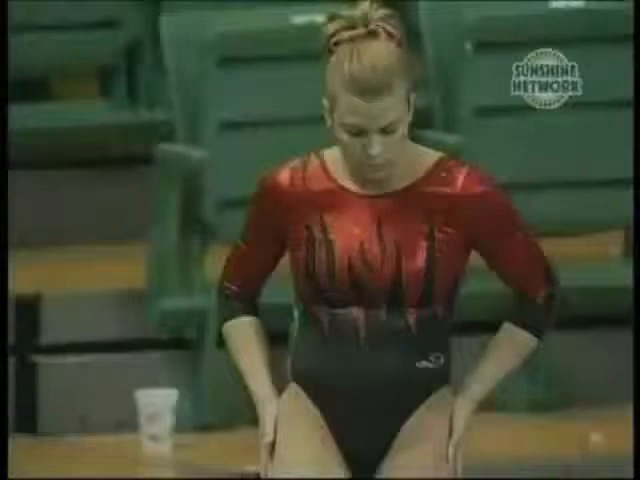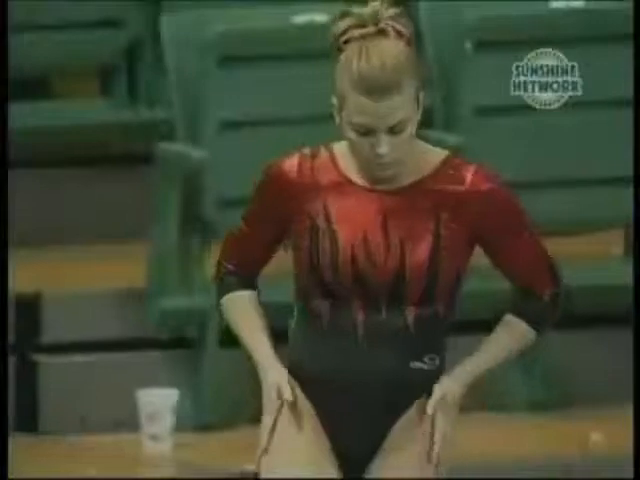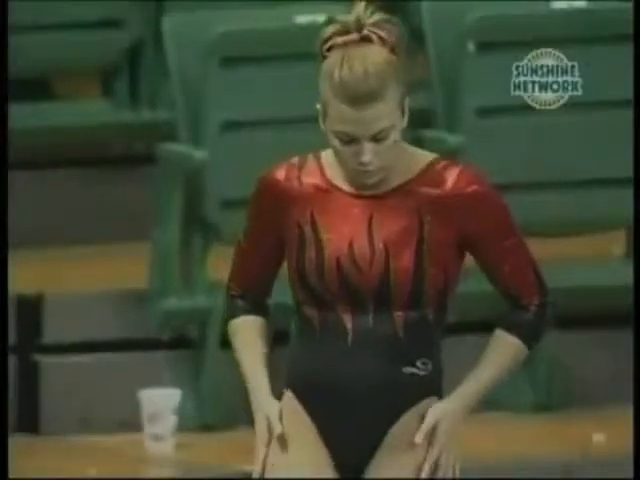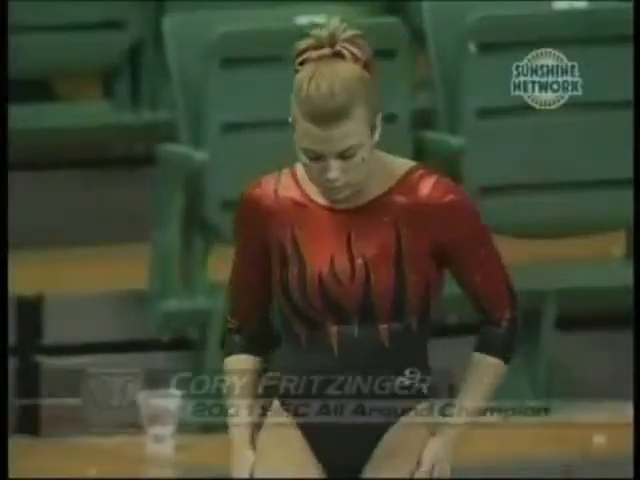
dt=0.3s
person 1, frame 1
left shoulder: (463, 193)
right shoulder: (290, 190)
left elbow: (539, 298)
right elbow: (235, 296)
left wrist: (470, 397)
right wrist: (264, 397)
left hip: (416, 413)
right hip: (313, 410)
person 1, frame 2
left shoulder: (468, 191)
right shoulder: (295, 180)
left elbow: (543, 294)
right elbow: (232, 273)
left wrist: (463, 374)
right wrist: (268, 364)
left hip: (408, 414)
right hip: (308, 407)
person 1, frame 3
left shoulder: (457, 194)
right shoulder: (286, 189)
left elbow: (531, 306)
right elbow: (244, 297)
left wrist: (458, 403)
right wrist: (260, 394)
left hip: (407, 420)
right hip: (307, 413)
person 1, frame 4
left shoulder: (433, 203)
right shoulder: (266, 205)
left elbow: (502, 321)
right elbow: (244, 331)
left wrist: (448, 433)
right wrist: (240, 442)
left hip: (397, 428)
right hip: (295, 425)
